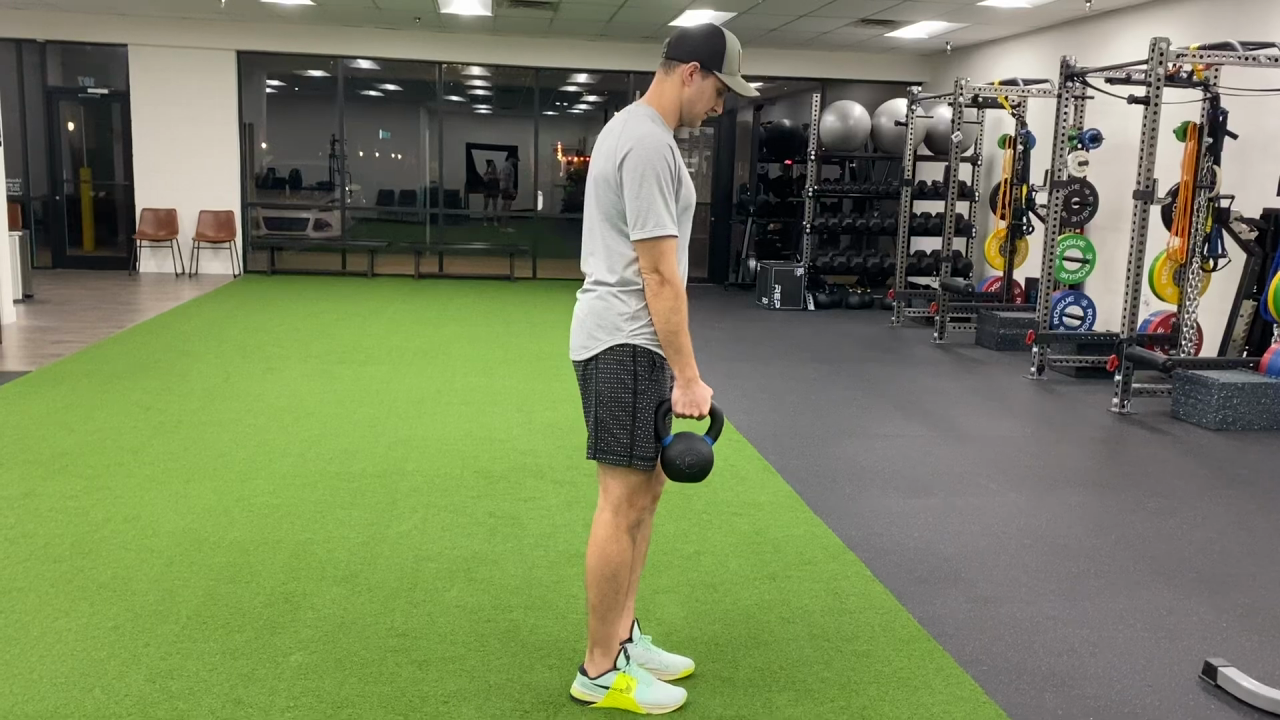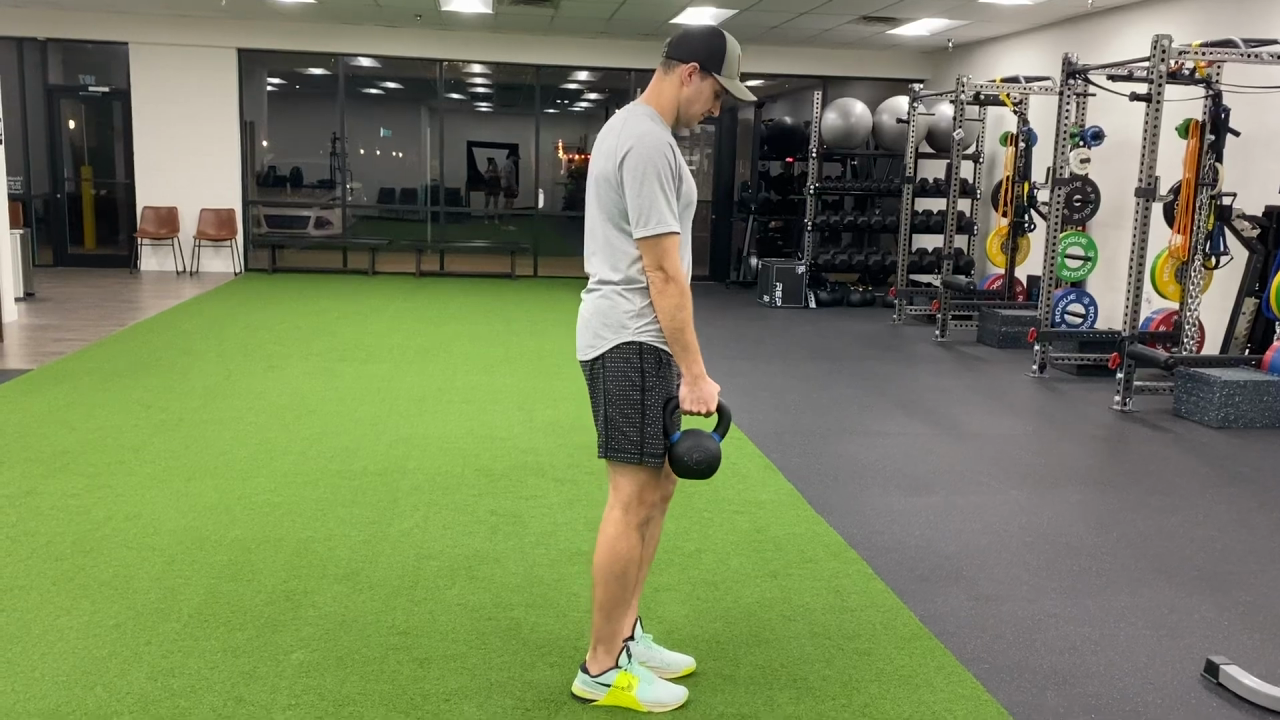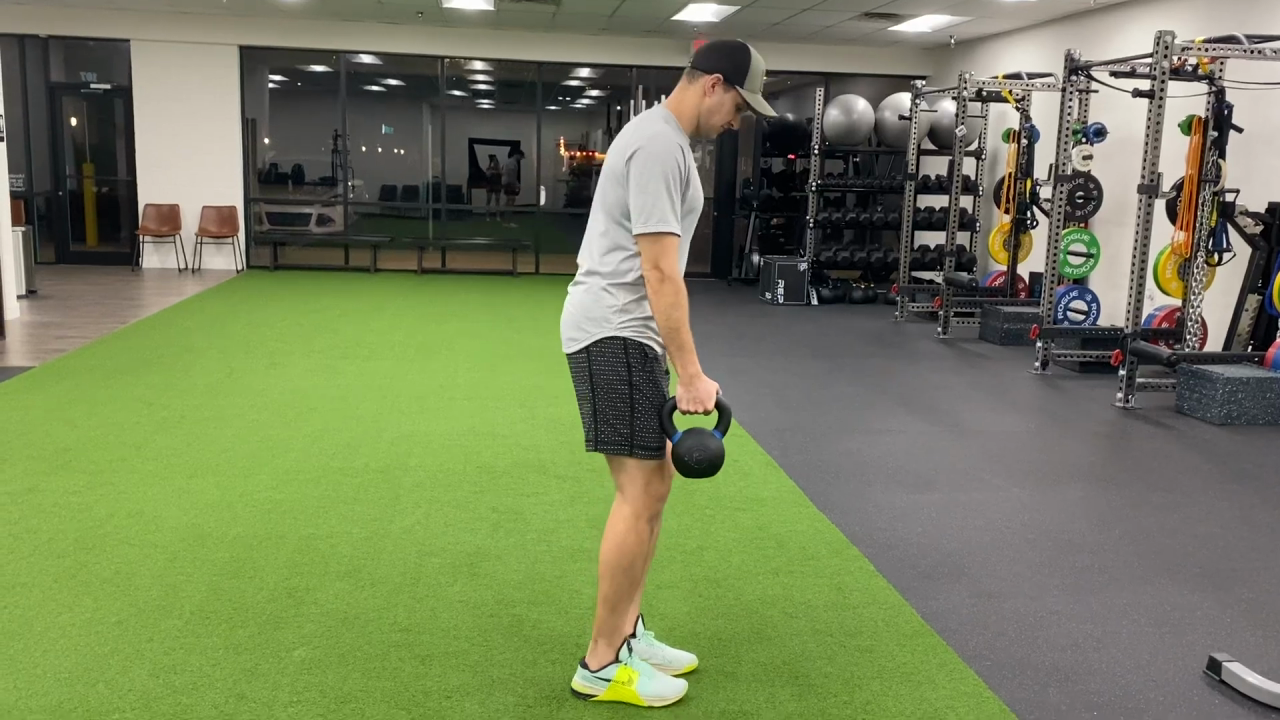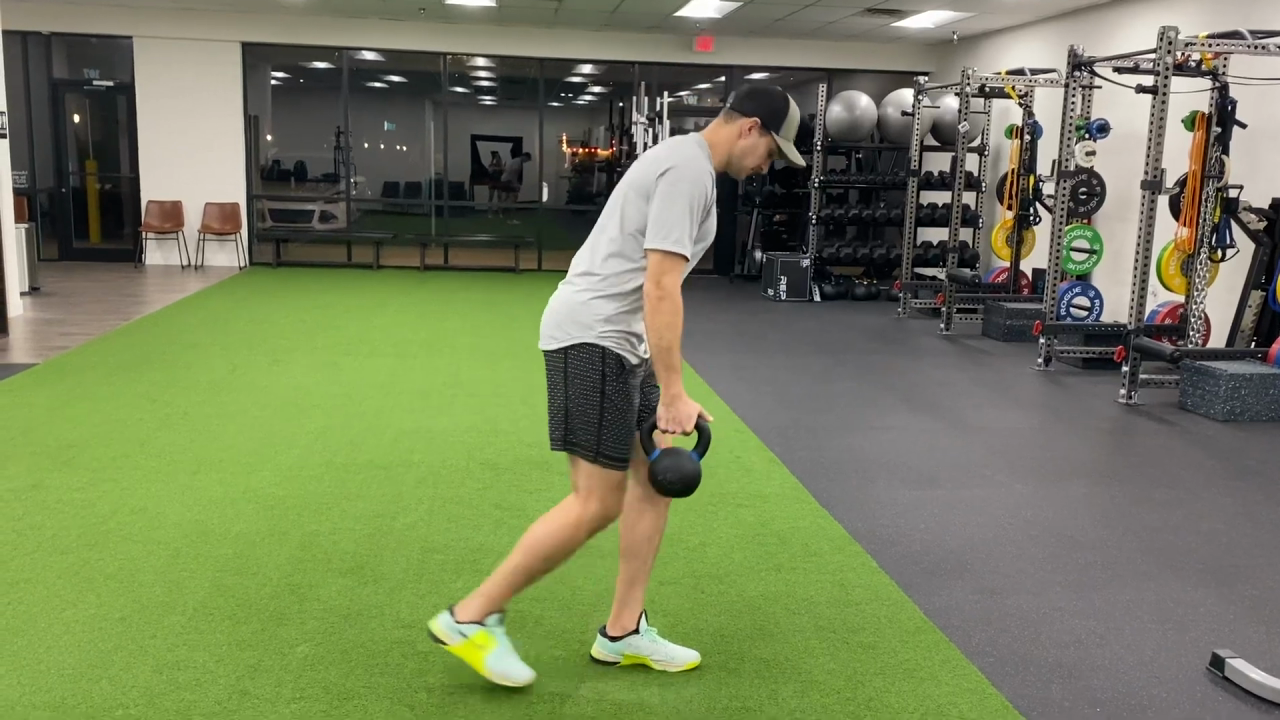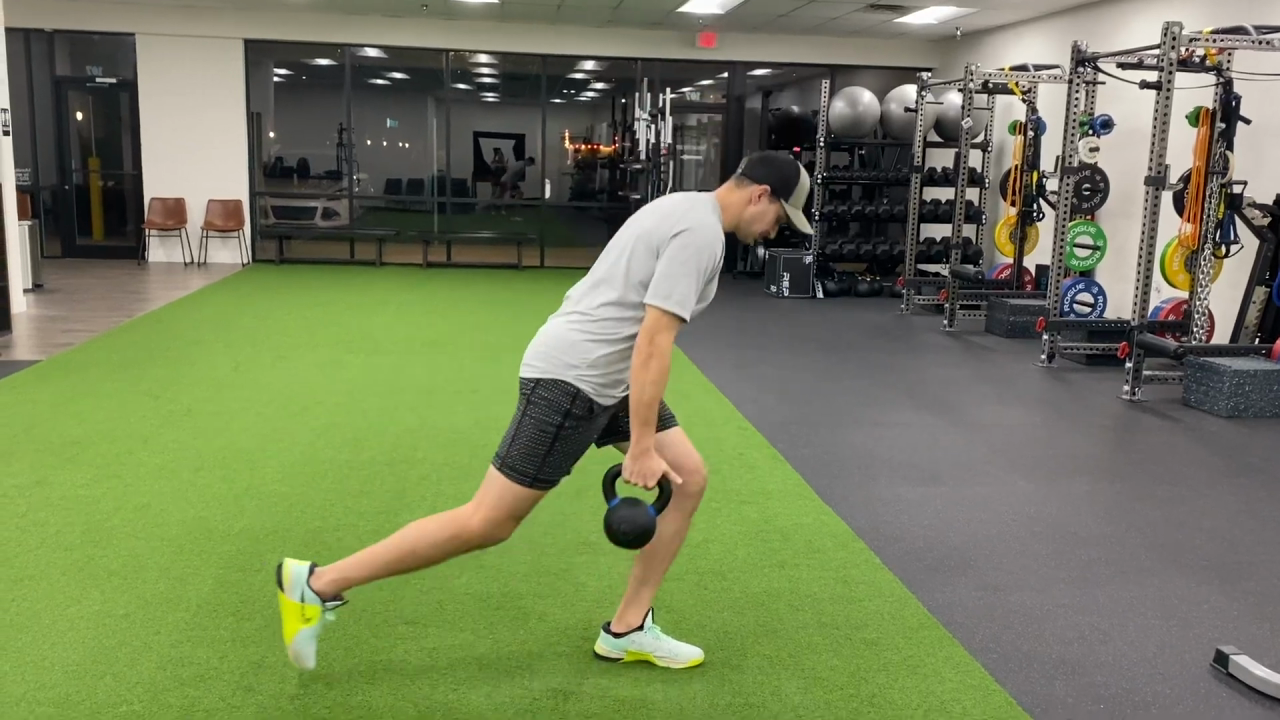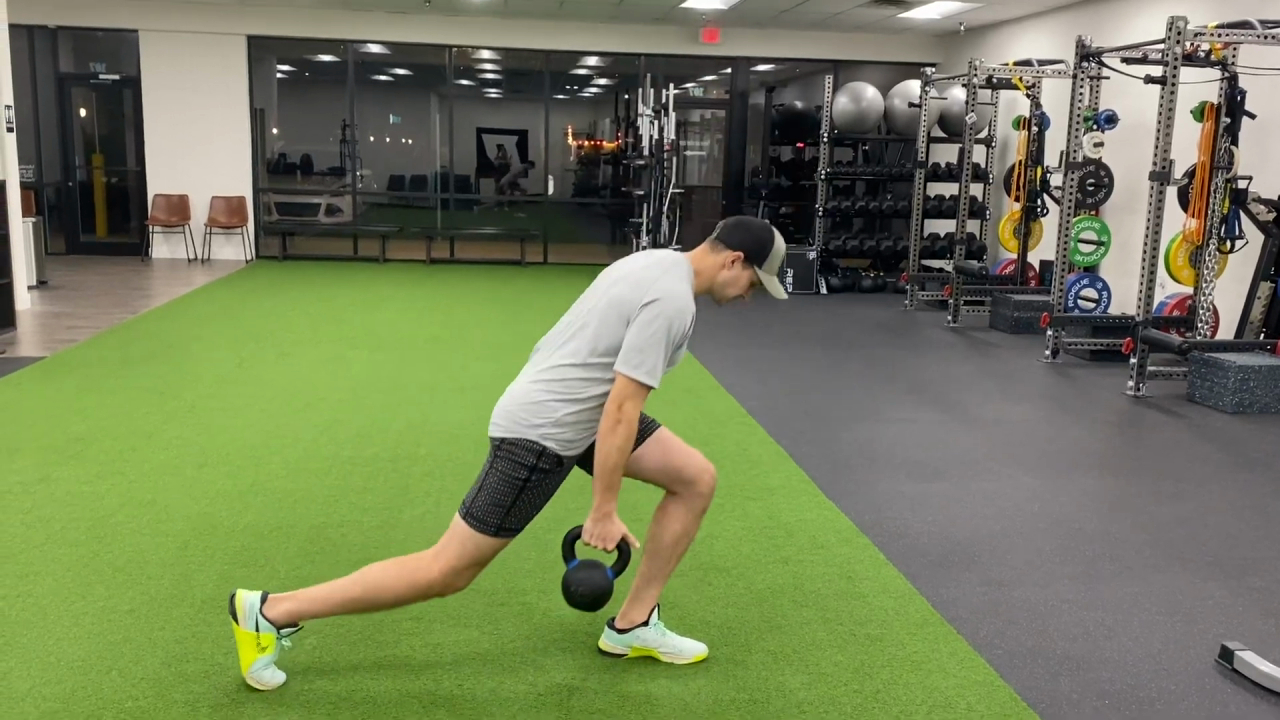
dt=0.2s
person 1, frame 1
left shoulder: (631, 129)
right shoulder: (649, 143)
right elbow: (660, 274)
right wrist: (687, 378)
left hip: (623, 339)
right hip: (627, 344)
left knee: (643, 496)
right knee: (623, 507)
left ankle: (622, 639)
person 1, frame 2
left shoulder: (631, 128)
right shoulder: (649, 142)
right elbow: (664, 272)
right wrist: (694, 374)
left hip: (630, 336)
right hip: (633, 342)
left knee: (652, 493)
right knee: (634, 504)
left ankle: (624, 638)
right ankle: (603, 670)
person 1, frame 3
left shoulder: (654, 133)
right shoulder: (661, 143)
right elbow: (660, 270)
left wrist: (680, 364)
right wrist: (691, 374)
left hip: (623, 330)
right hip: (616, 334)
left knee: (650, 488)
right knee: (643, 497)
left ankle: (624, 636)
right ankle: (603, 664)
person 1, frame 4
left shoulder: (683, 158)
right shoulder: (691, 169)
right elbow: (661, 288)
left wrist: (666, 384)
right wrist: (673, 395)
left hip: (615, 338)
right hip: (595, 337)
left knee: (658, 477)
right knee: (598, 503)
left ankle: (623, 632)
right ankle: (471, 618)
person 1, frame 5
left shoulder: (684, 210)
right shoulder: (703, 234)
right elbow: (654, 342)
right wrist: (644, 448)
left hip: (605, 370)
right hip: (575, 375)
left knee: (688, 478)
right knee: (487, 521)
left ankle: (628, 629)
right ankle: (318, 586)
person 1, frame 6
left shoulder: (658, 262)
right shoulder: (673, 301)
right elbow: (622, 411)
right wrist: (602, 513)
left hip: (572, 411)
right hip: (542, 430)
left knee: (698, 480)
right knee: (446, 570)
left ankle: (633, 625)
right ankle: (270, 613)
